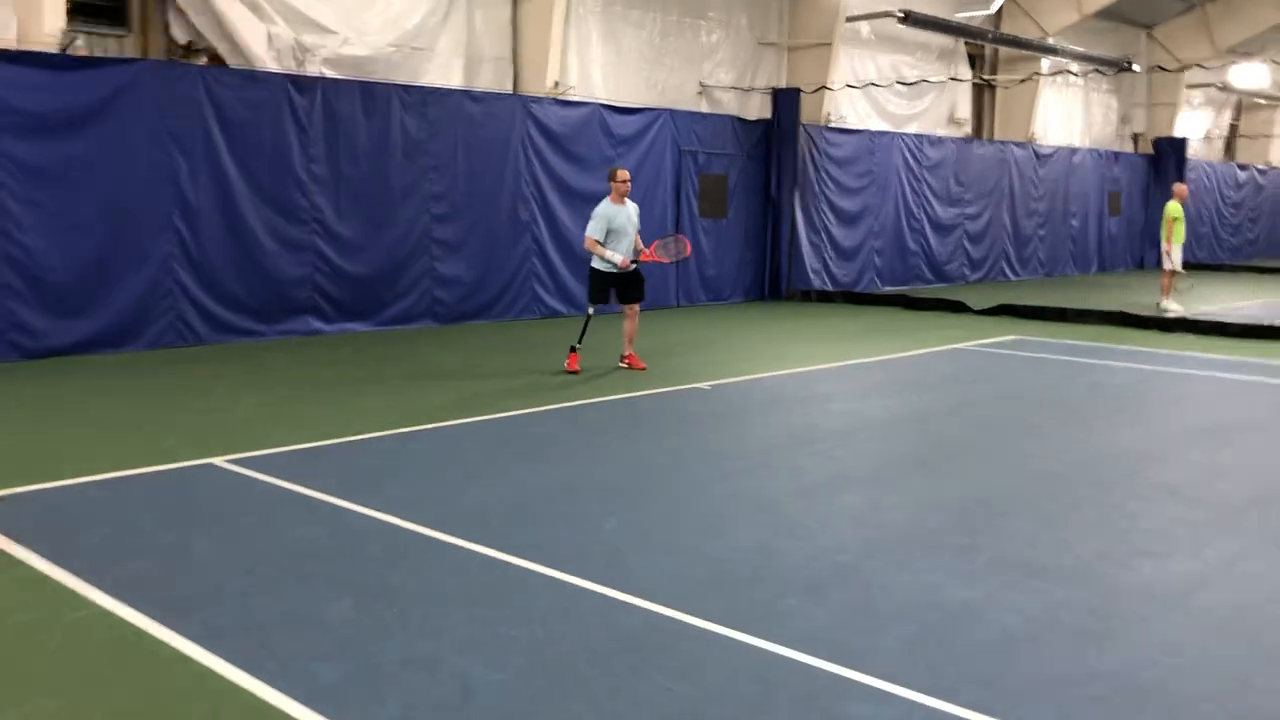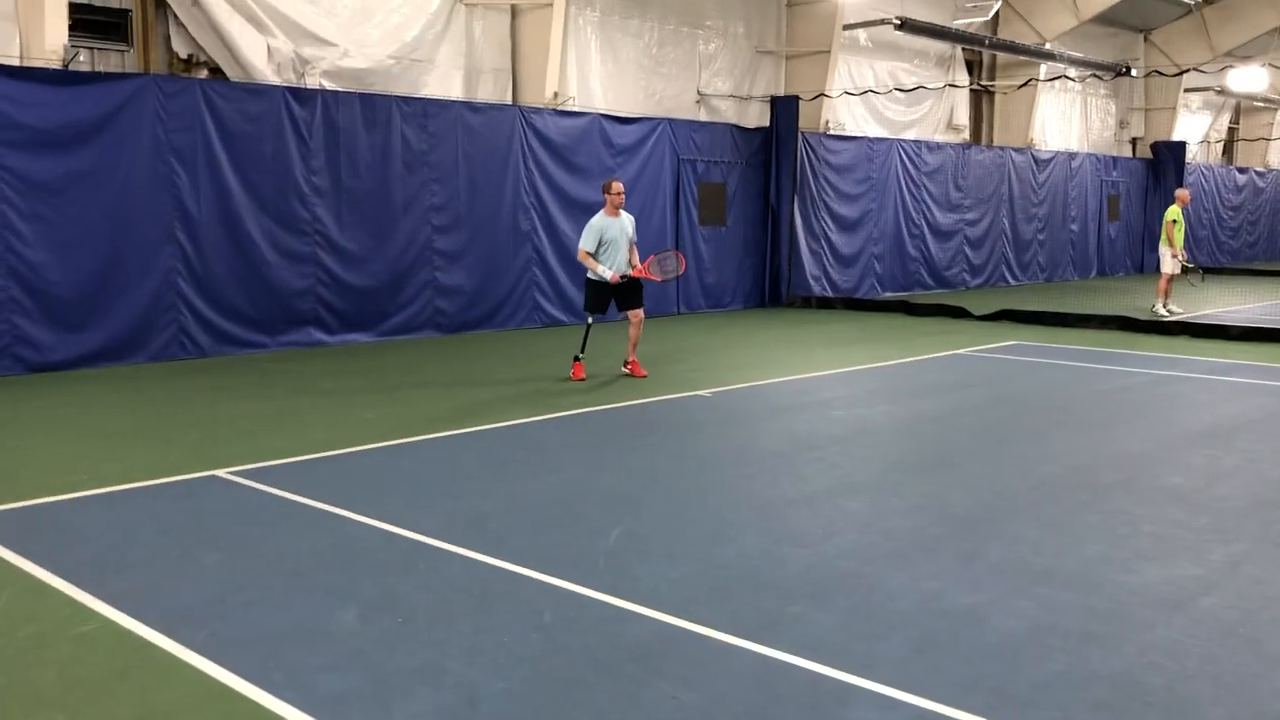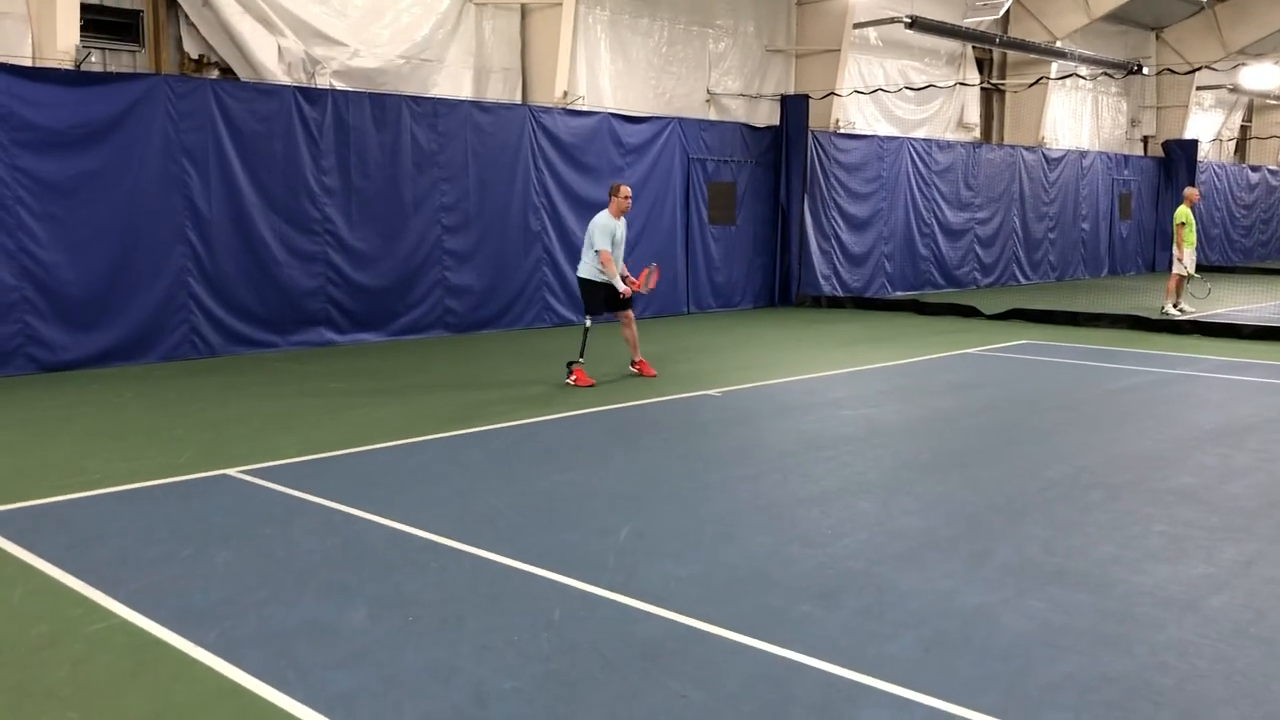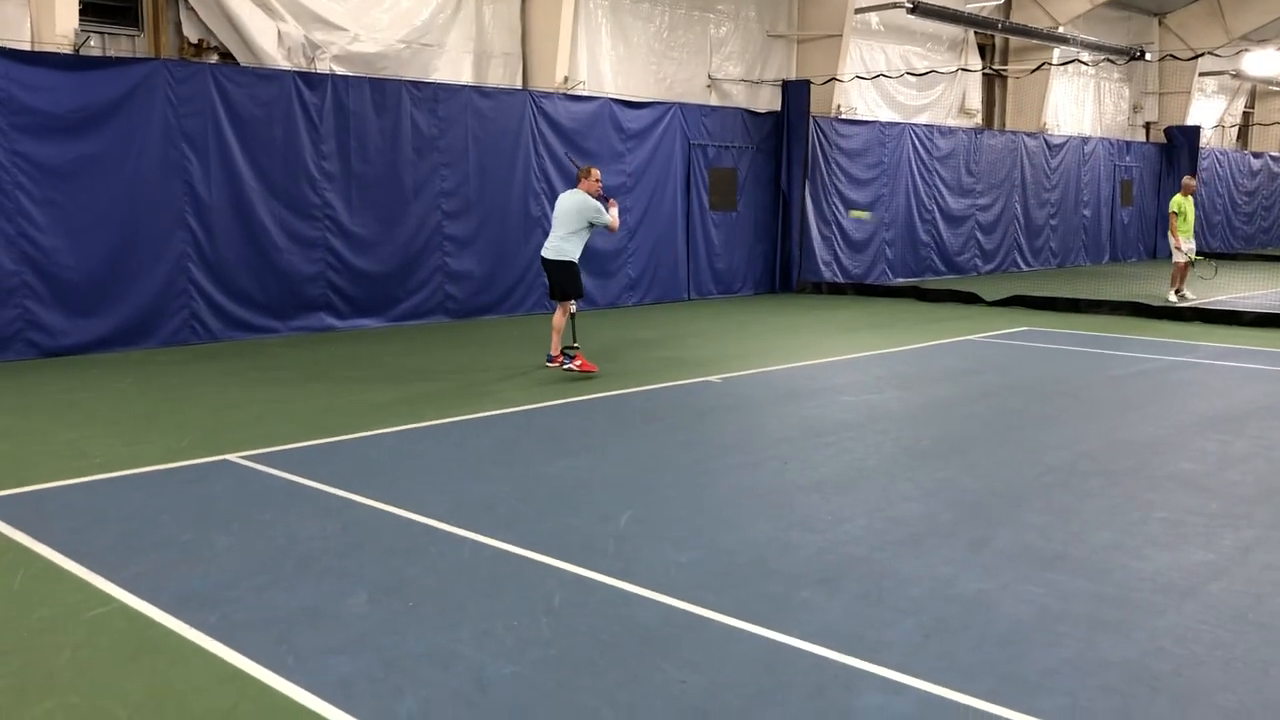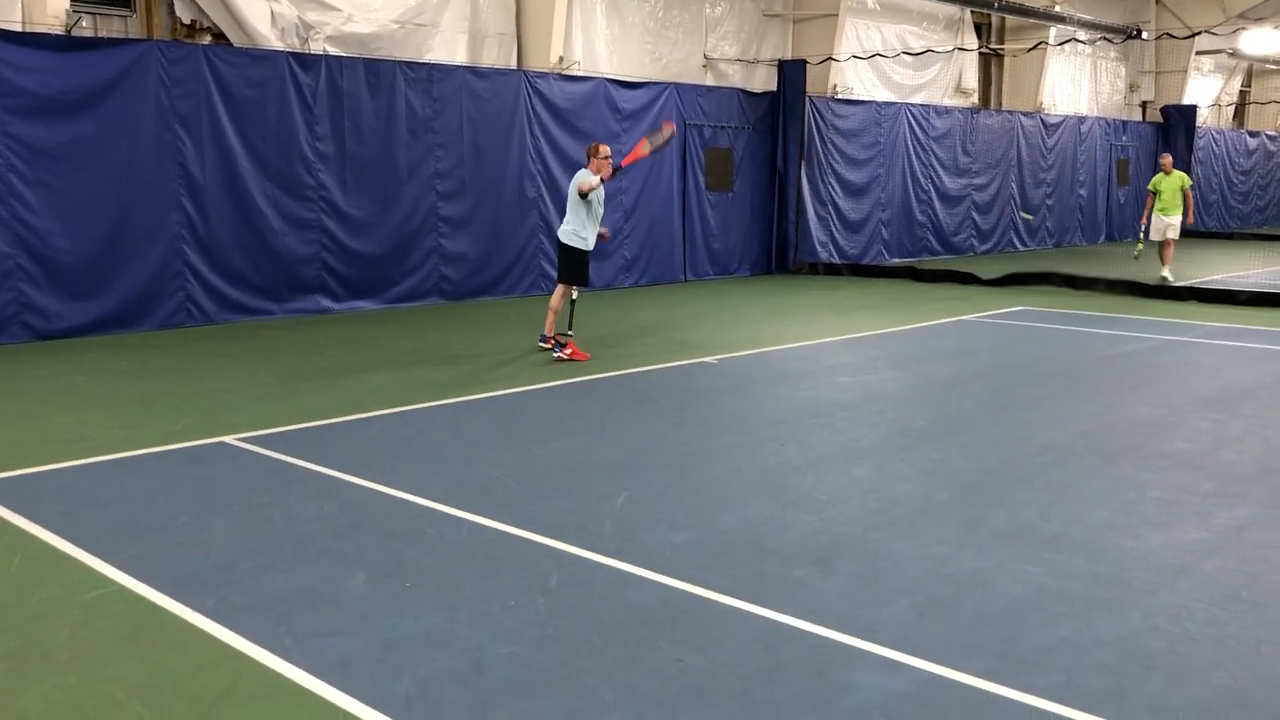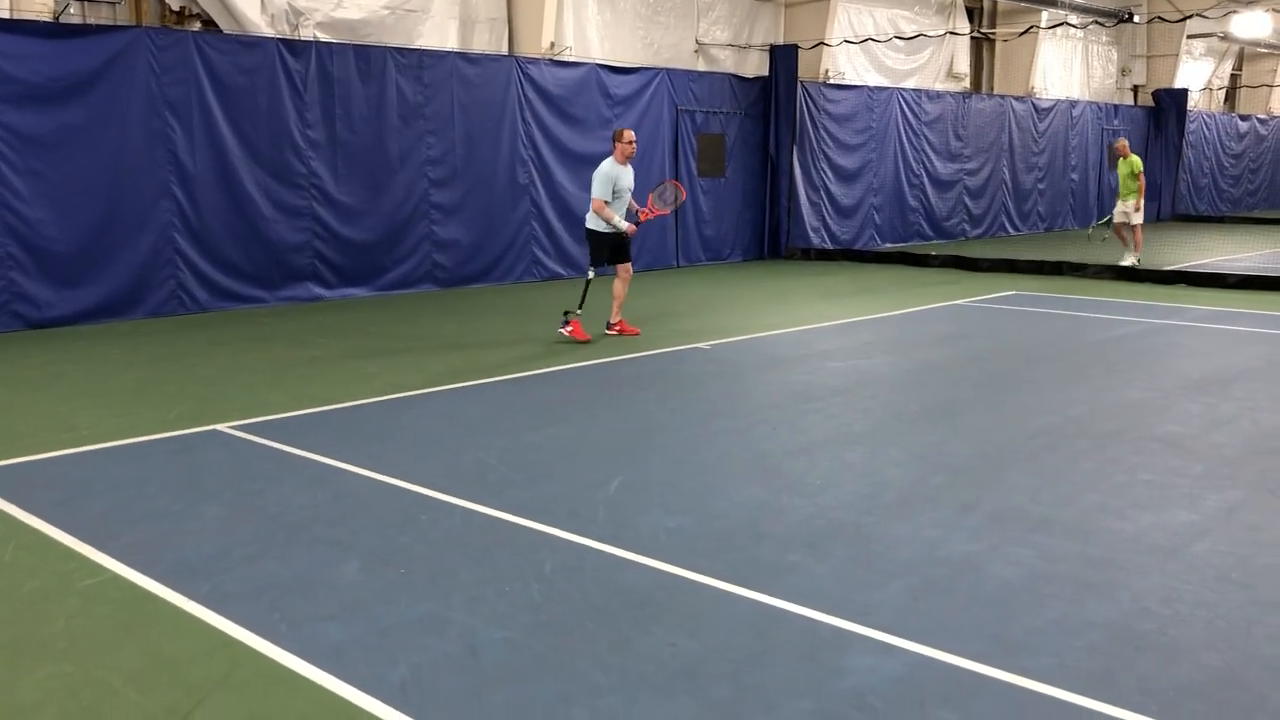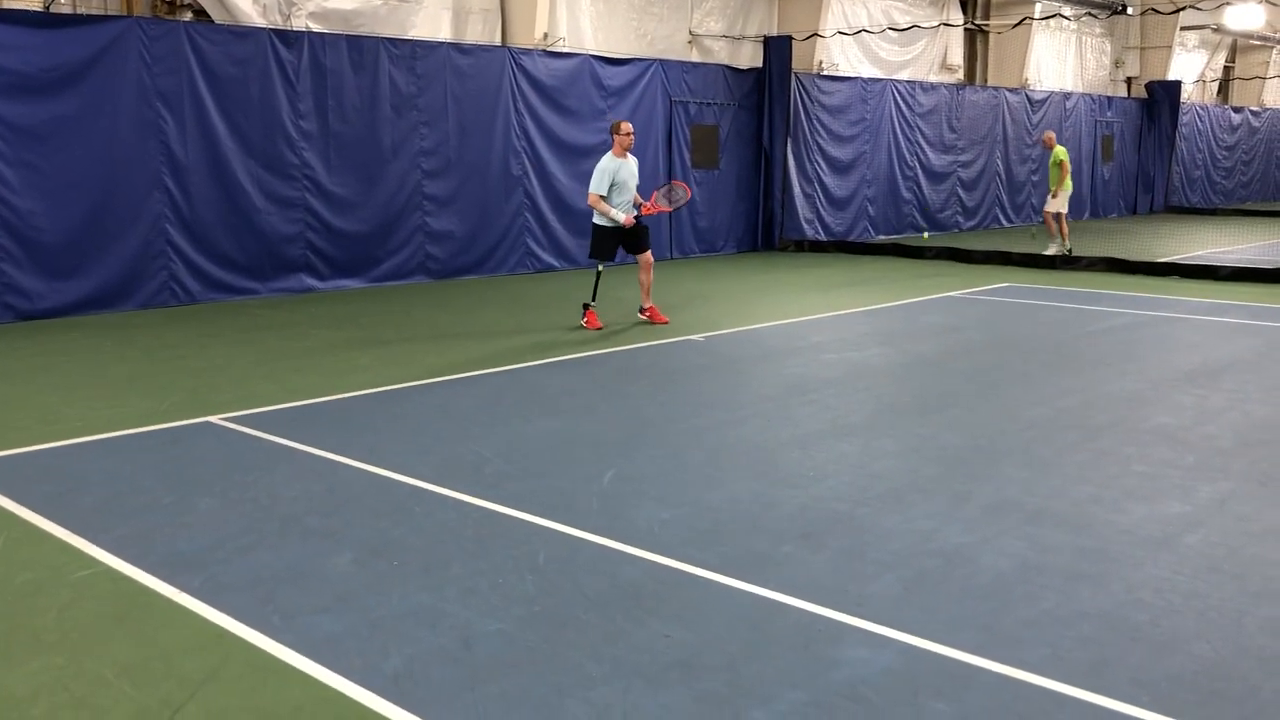
dt=0.7s
person 1, frame 1
left shoulder: (633, 207)
right shoulder: (603, 211)
right elbow: (589, 244)
left wrist: (641, 249)
right wrist: (616, 258)
left hip: (629, 270)
right hip: (603, 270)
left knee: (632, 310)
right knee: (591, 311)
left ankle: (627, 355)
right ankle: (574, 354)
person 1, frame 2
left shoulder: (629, 219)
right shoulder: (596, 224)
right elbow: (582, 255)
left wrist: (635, 264)
right wrist: (607, 273)
left hip: (625, 279)
right hip: (599, 281)
left knee: (637, 317)
right knee: (590, 321)
left ankle: (630, 361)
right ankle: (578, 362)
person 1, frame 3
left shoulder: (621, 222)
right shoulder: (603, 224)
right elbow: (605, 259)
left wrist: (625, 275)
right wrist: (620, 285)
left hip: (608, 280)
right hip: (592, 278)
left knee: (628, 318)
right knee: (591, 322)
left ankle: (637, 361)
right ankle: (575, 369)
person 1, frame 4
left shoulder: (564, 196)
right shoulder: (592, 205)
right elbow: (613, 224)
right wrist: (614, 209)
left hip: (549, 255)
right hip: (563, 259)
left knee: (563, 306)
right knee: (568, 305)
left ankle: (554, 354)
right ankle: (571, 358)
person 1, frame 5
left shoulder: (592, 179)
right shoulder: (584, 178)
right elbow: (584, 190)
left wrist: (596, 229)
right wrist: (601, 179)
left hip: (573, 241)
right hip: (575, 243)
left knee: (563, 289)
right knee: (572, 291)
left ankle: (548, 336)
right ankle: (562, 345)
person 1, frame 6
left shoulder: (628, 168)
right shoulder: (607, 171)
right elbow: (597, 207)
left wrist: (636, 209)
right wrist: (624, 224)
left hip: (617, 231)
right hip: (599, 230)
left knee: (625, 273)
right knee: (592, 275)
left ankle: (615, 322)
right ankle: (570, 322)
person 1, frame 7
left shoulder: (633, 161)
right shoulder: (605, 166)
right elbow: (593, 200)
left wrist: (641, 202)
right wrist: (620, 217)
left hip: (630, 221)
right hip: (606, 225)
left knee: (647, 261)
right knee: (601, 268)
left ankle: (646, 307)
right ankle: (588, 312)
